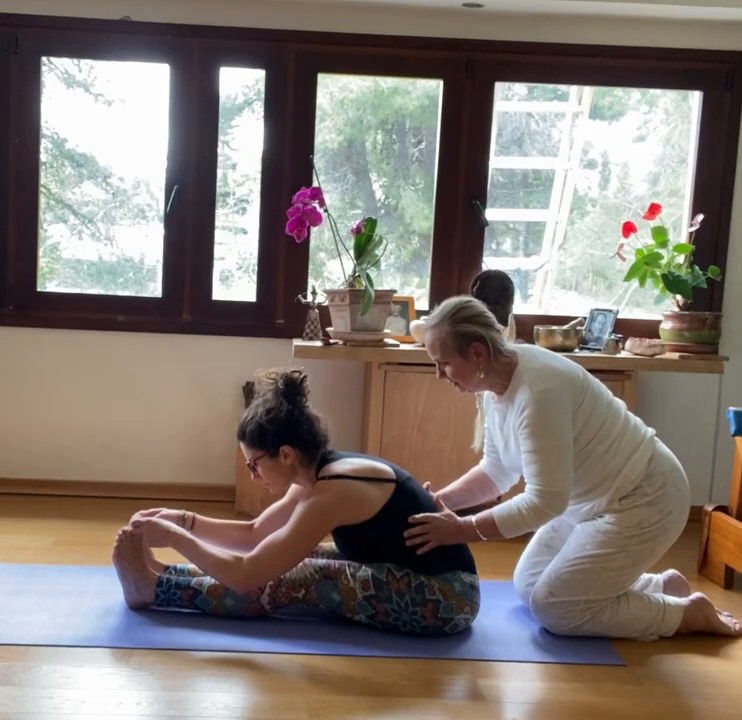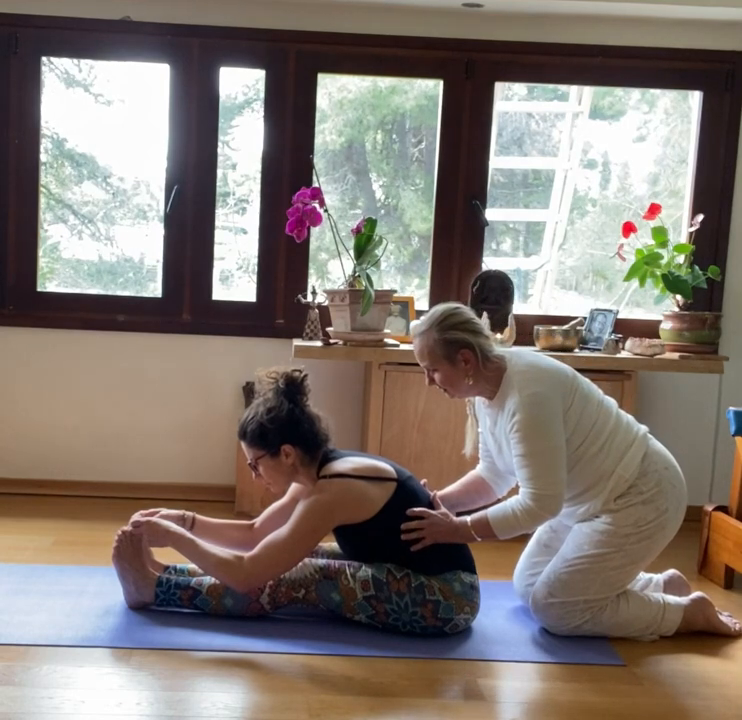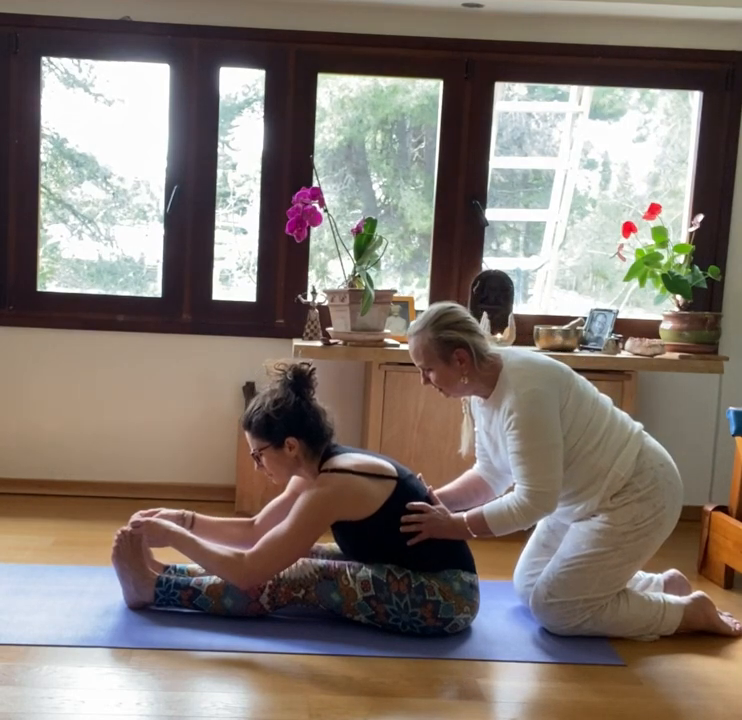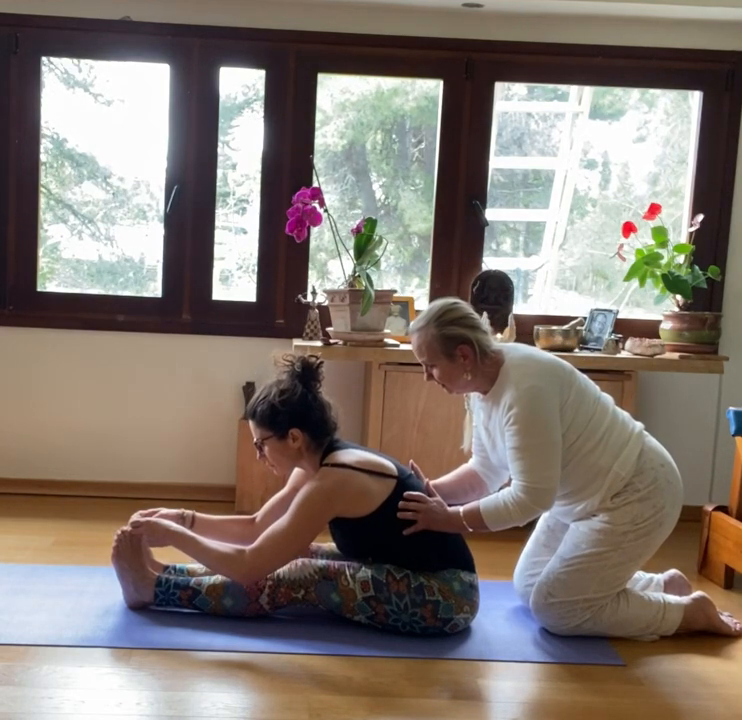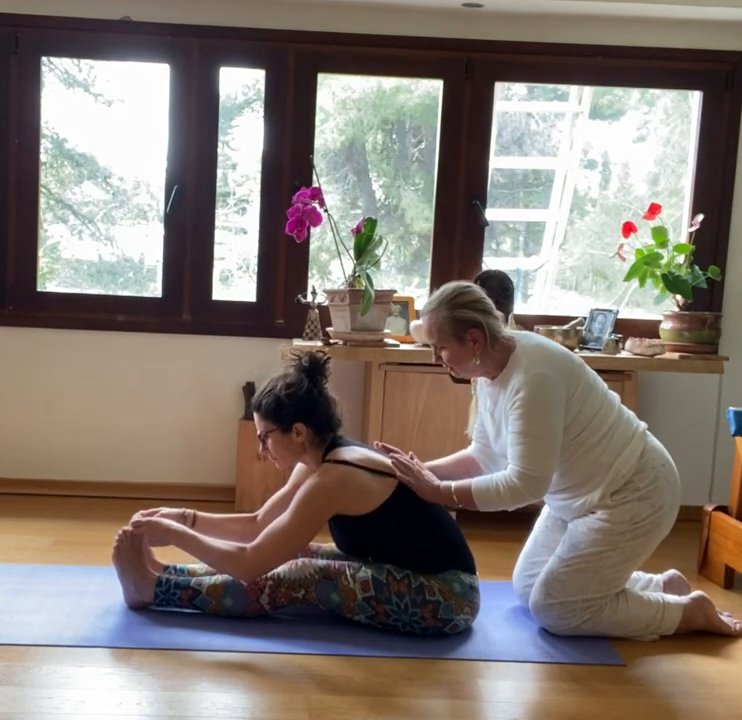
dt=1s
person 1, frame 1
left shoulder: (334, 490)
right shoulder: (324, 472)
left elbow: (247, 576)
right elbow: (254, 535)
left wrist: (174, 536)
right wrist: (184, 520)
left hip: (445, 597)
right hip: (411, 577)
left knee: (292, 579)
right knee: (291, 561)
left ankle: (154, 587)
right ankle: (159, 575)
person 1, frame 2
left shoulder: (335, 489)
right shoulder: (324, 470)
left elbow: (249, 575)
right elbow: (255, 535)
left wrist: (175, 537)
right wrist: (185, 520)
left hip: (445, 596)
right hip: (411, 576)
left knee: (293, 579)
right knee: (291, 561)
left ankle: (153, 587)
right ankle: (161, 576)
person 1, frame 3
left shoulder: (335, 485)
right shoulder: (325, 466)
left elbow: (250, 571)
right elbow: (255, 531)
left wrist: (174, 536)
right wrist: (184, 519)
left hip: (445, 596)
right hip: (409, 577)
left knee: (296, 578)
right knee: (292, 560)
left ankle: (154, 587)
right ankle: (159, 576)
person 1, frame 4
left shoulder: (334, 480)
right shoulder: (324, 462)
left elbow: (250, 567)
right elbow: (256, 528)
left wrist: (173, 534)
right wrist: (184, 518)
left hip: (444, 597)
right hip: (408, 576)
left knee: (296, 578)
right knee: (293, 559)
left ankle: (154, 587)
right ankle: (160, 575)
person 1, frame 5
left shoulder: (335, 477)
right shoulder: (327, 459)
left elbow: (251, 564)
right elbow: (257, 526)
left wrist: (173, 533)
right wrist: (185, 518)
left hip: (445, 597)
right hip: (408, 576)
left knee: (297, 577)
right knee: (293, 556)
left ankle: (154, 588)
right ankle: (160, 575)
person 2, frame 1
left shoulder: (537, 389)
right shoulder: (496, 385)
left elbow: (545, 501)
right elbow: (497, 470)
left wrist: (463, 529)
right wrist: (441, 500)
left hip: (641, 501)
right hip: (592, 498)
left knee: (552, 607)
right knee: (529, 586)
left ankle: (688, 612)
right ankle: (662, 586)
person 2, frame 2
left shoulder: (527, 392)
right shoulder: (486, 389)
left elbow: (539, 503)
right elbow: (494, 476)
left wrist: (457, 529)
right wrist: (437, 502)
left hip: (639, 498)
right hip: (591, 498)
left knee: (552, 608)
right knee: (529, 587)
left ankle: (690, 612)
right ankle: (662, 586)
person 2, frame 3
left shoulder: (523, 390)
right shoulder: (482, 387)
left elbow: (535, 501)
right elbow: (492, 475)
left wrist: (453, 525)
right wrist: (435, 500)
left hip: (635, 495)
right hip: (588, 495)
left knee: (553, 609)
right knee: (529, 587)
left ankle: (691, 612)
right ankle: (663, 586)
person 2, frame 4
left shoulder: (524, 387)
right shoulder: (483, 383)
left elbow: (531, 497)
right elbow: (486, 471)
left wrist: (448, 519)
right wrist: (430, 491)
left hip: (634, 495)
right hip: (585, 494)
left knee: (554, 609)
right knee: (529, 587)
left ankle: (692, 612)
right ankle: (663, 586)
person 2, frame 5
left shoulder: (533, 375)
right shoulder: (491, 370)
left elbow: (525, 483)
right elbow: (486, 457)
left wrist: (437, 491)
right wrist: (423, 471)
left hip: (632, 495)
right hip: (584, 493)
left knee: (552, 610)
right knee: (528, 587)
left ankle: (691, 611)
right ankle: (663, 586)
